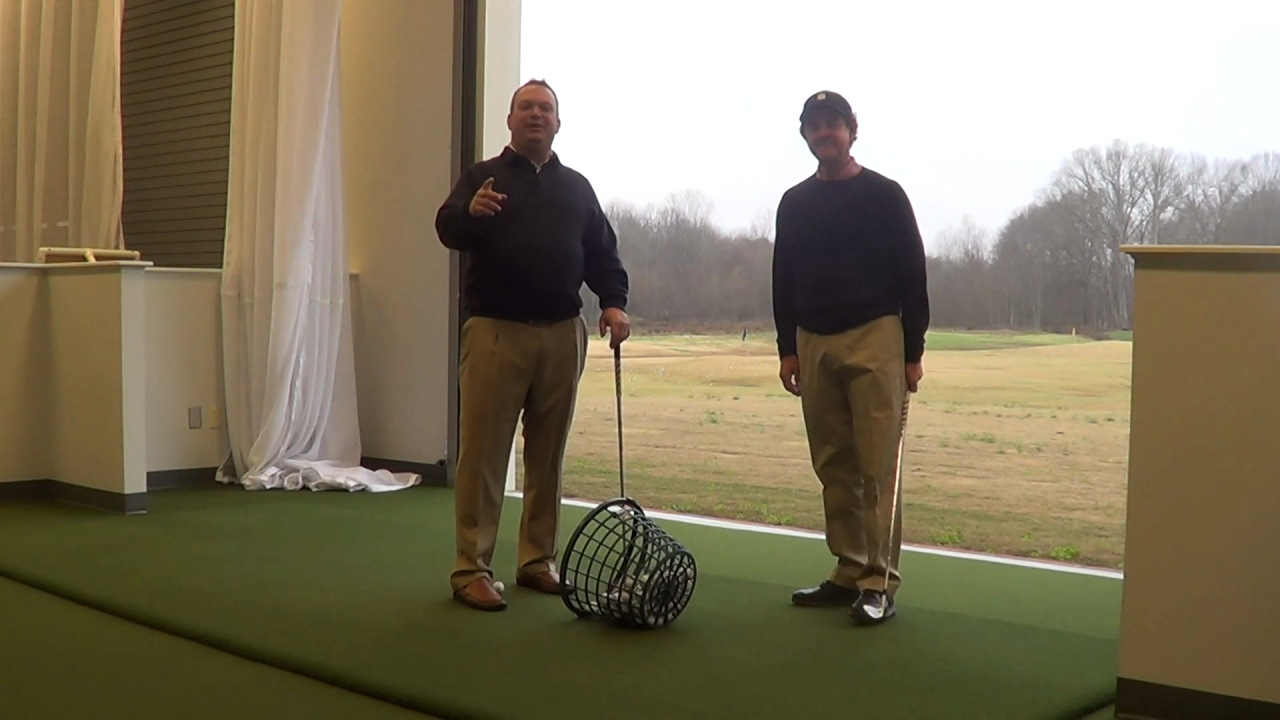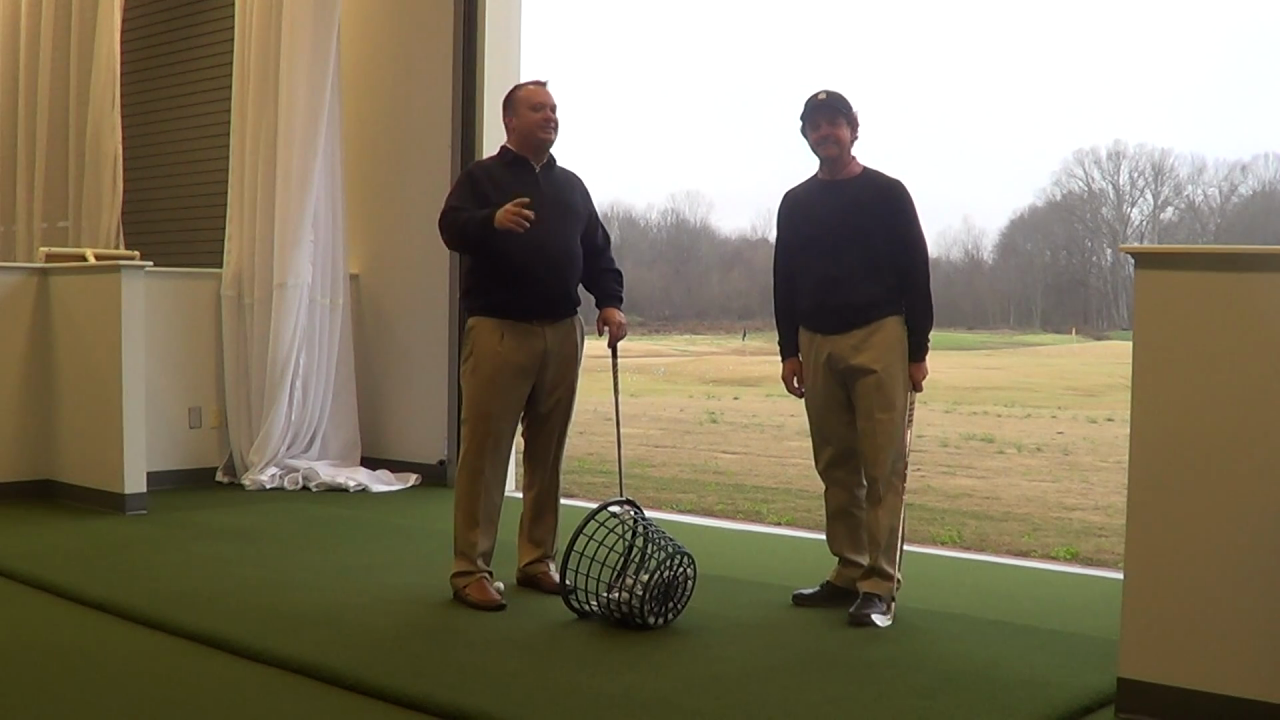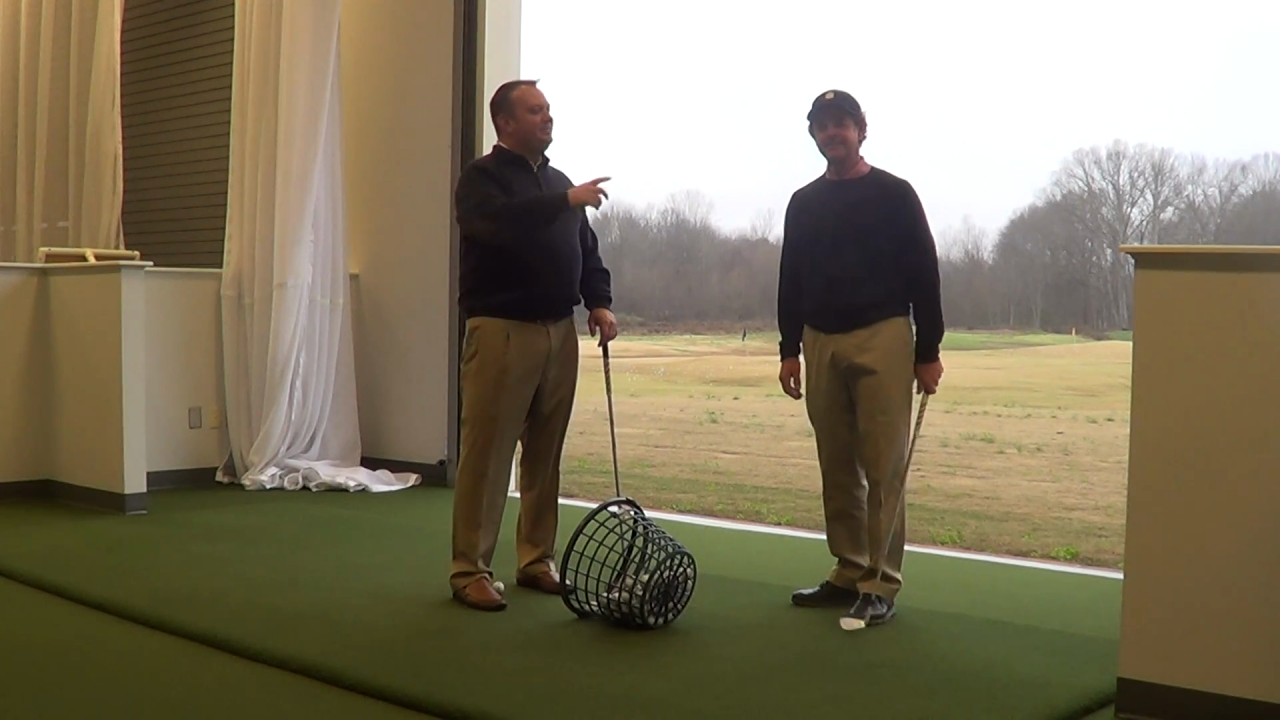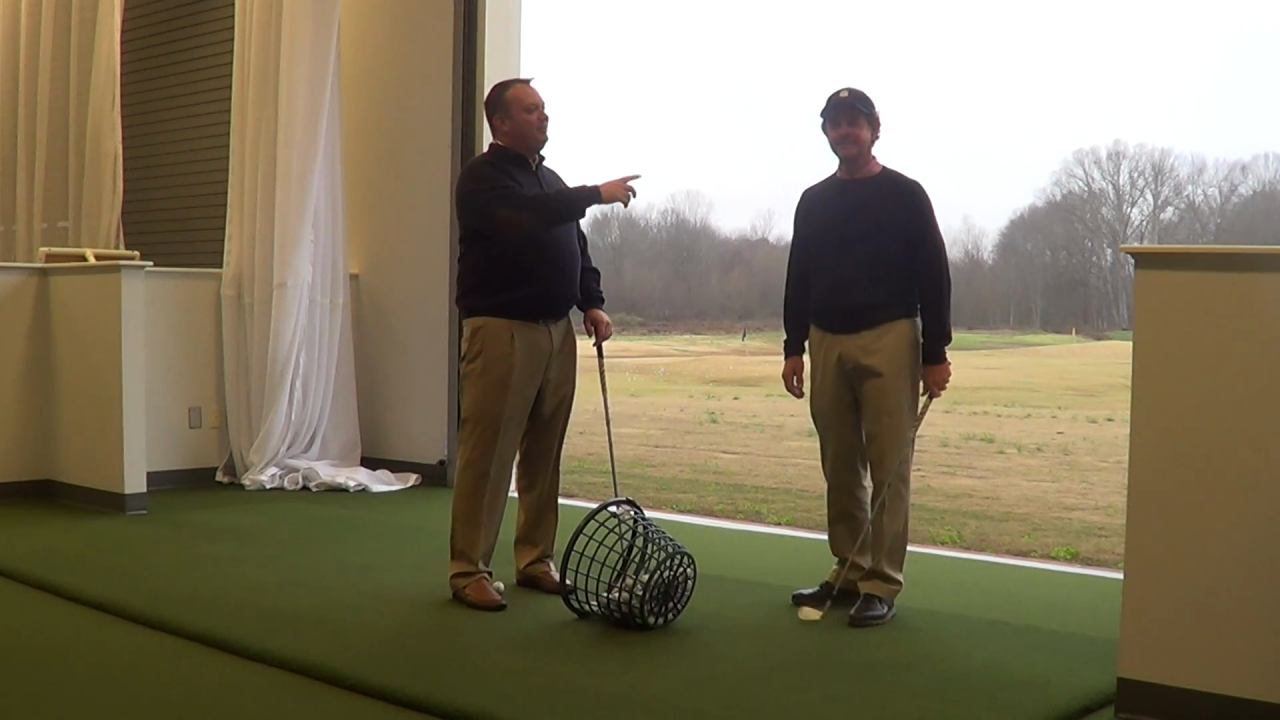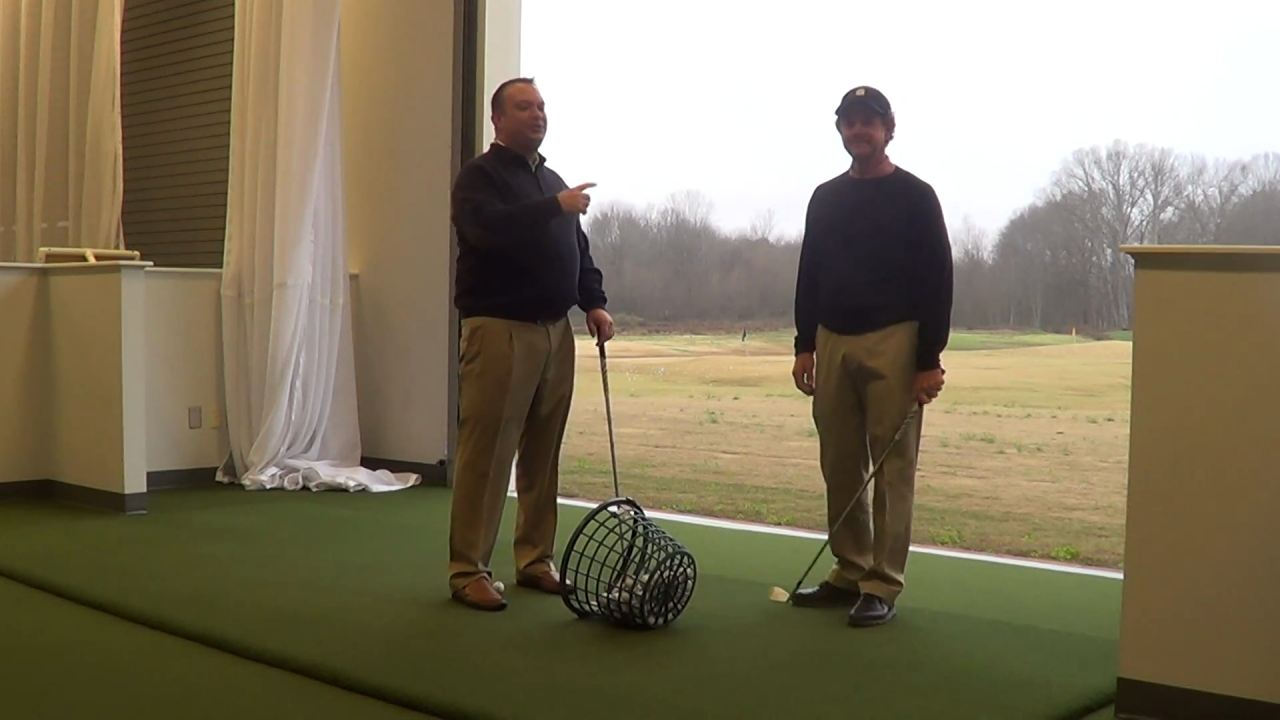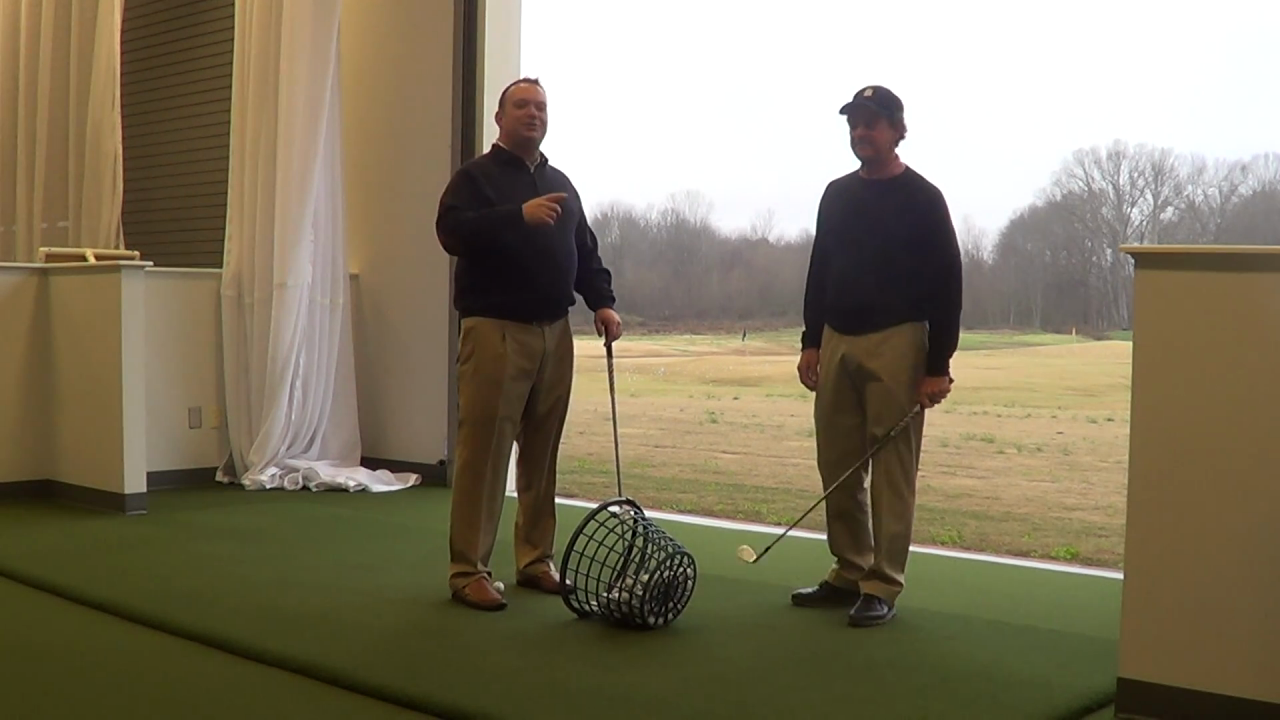
dt=0.2s
person 1, frame 1
left shoulder: (885, 195)
right shoulder: (794, 202)
left elbow: (912, 275)
right elbow: (784, 280)
left wrist: (913, 350)
right wrist: (787, 348)
left hip: (874, 339)
right hip: (816, 343)
left knee: (878, 463)
right knee: (833, 465)
left ankle: (879, 580)
right ankle: (848, 572)
person 1, frame 2
left shoulder: (887, 194)
right shoulder: (796, 202)
left elbow: (915, 274)
right elbow: (785, 281)
left wrist: (917, 349)
right wrist: (790, 349)
left hip: (878, 339)
right hip: (819, 344)
left knee: (882, 465)
right knee: (835, 465)
left ankle: (879, 581)
right ankle: (848, 572)
person 1, frame 3
left shoulder: (895, 194)
right shoulder: (804, 202)
left elbow: (923, 274)
right elbow: (791, 280)
left wrist: (928, 350)
right wrist: (790, 348)
left hip: (882, 339)
right hip: (822, 343)
left knee: (884, 465)
right knee: (836, 466)
left ankle: (881, 583)
right ankle: (847, 572)
person 1, frame 4
left shoulder: (905, 195)
right shoulder: (814, 200)
left elbow: (933, 276)
right elbow: (799, 278)
left wrist: (935, 352)
right wrist: (793, 347)
left hip: (889, 341)
right hip: (828, 343)
left knee: (888, 467)
right knee: (839, 467)
left ankle: (882, 584)
right ankle: (849, 571)
person 1, frame 5
left shoulder: (915, 197)
right shoulder: (825, 197)
left elbow: (937, 282)
right elbow: (809, 276)
left wrist: (929, 359)
right wrist: (805, 344)
left hip: (894, 343)
right hip: (834, 344)
left knee: (892, 468)
right knee: (839, 467)
left ankle: (882, 584)
right ankle: (849, 572)
person 1, frame 6
left shoulder: (923, 199)
right shoulder: (836, 194)
left elbow: (946, 285)
right elbow: (819, 272)
left wrist: (938, 365)
right wrist: (811, 340)
left hip: (896, 344)
right hip: (838, 343)
left knee: (893, 469)
right knee: (836, 466)
left ankle: (882, 585)
right ankle: (849, 572)
person 2, frame 1
left shoulder: (576, 186)
right shoulder: (483, 177)
left elbow: (603, 250)
right elbow: (448, 229)
left wrist: (614, 301)
right wrist: (472, 212)
left hip: (563, 333)
right hip: (495, 331)
left knee: (548, 454)
right knee: (484, 452)
left ankle: (538, 560)
right ankle: (471, 569)
person 2, frame 2
left shoulder: (570, 184)
right shoulder: (481, 177)
left elbow: (597, 249)
right elbow: (454, 231)
left wrist: (610, 301)
right wrist: (494, 221)
left hip: (562, 332)
right hip: (497, 331)
left knee: (547, 453)
right knee: (484, 450)
left ankle: (537, 559)
right ankle: (470, 569)
person 2, frame 3
left shoulder: (557, 181)
right shoulder: (481, 176)
left elbow: (586, 248)
right elbow: (498, 225)
left wrist: (600, 301)
right wrist: (565, 201)
left hip: (560, 331)
right hip: (499, 330)
left knee: (545, 452)
right knee: (486, 451)
left ankle: (537, 559)
right ankle: (469, 570)
person 2, frame 4
left shoulder: (552, 180)
right shoulder: (483, 175)
left elbow: (577, 248)
right elbow: (526, 216)
left wrist: (593, 302)
right wrist: (595, 194)
left hip: (557, 330)
right hip: (499, 330)
left knee: (544, 452)
right knee: (487, 451)
left ankle: (536, 559)
right ankle: (468, 570)
person 2, frame 5
left shoulder: (553, 180)
right shoulder: (479, 174)
left elbow: (577, 249)
right elbow: (485, 232)
left wrist: (594, 302)
right wrist: (551, 208)
left hip: (555, 331)
right hip: (497, 330)
left knee: (543, 452)
right knee: (486, 452)
left ankle: (535, 559)
right ankle: (468, 569)
person 2, frame 6
left shoulder: (560, 184)
right shoulder: (476, 175)
left elbow: (585, 250)
right elbow: (453, 234)
left wrist: (602, 302)
right wrist: (517, 215)
left hip: (554, 332)
right hip: (494, 331)
left knee: (542, 452)
right knee: (484, 450)
left ankle: (536, 559)
right ankle: (469, 570)
